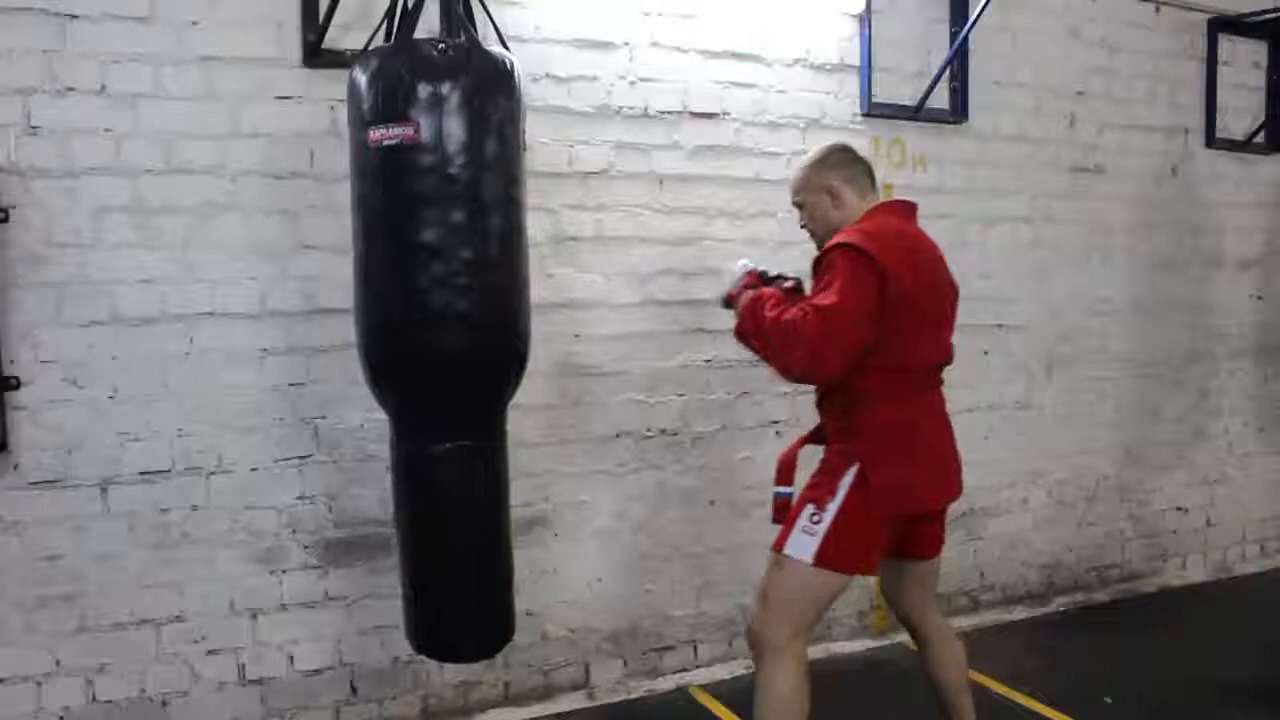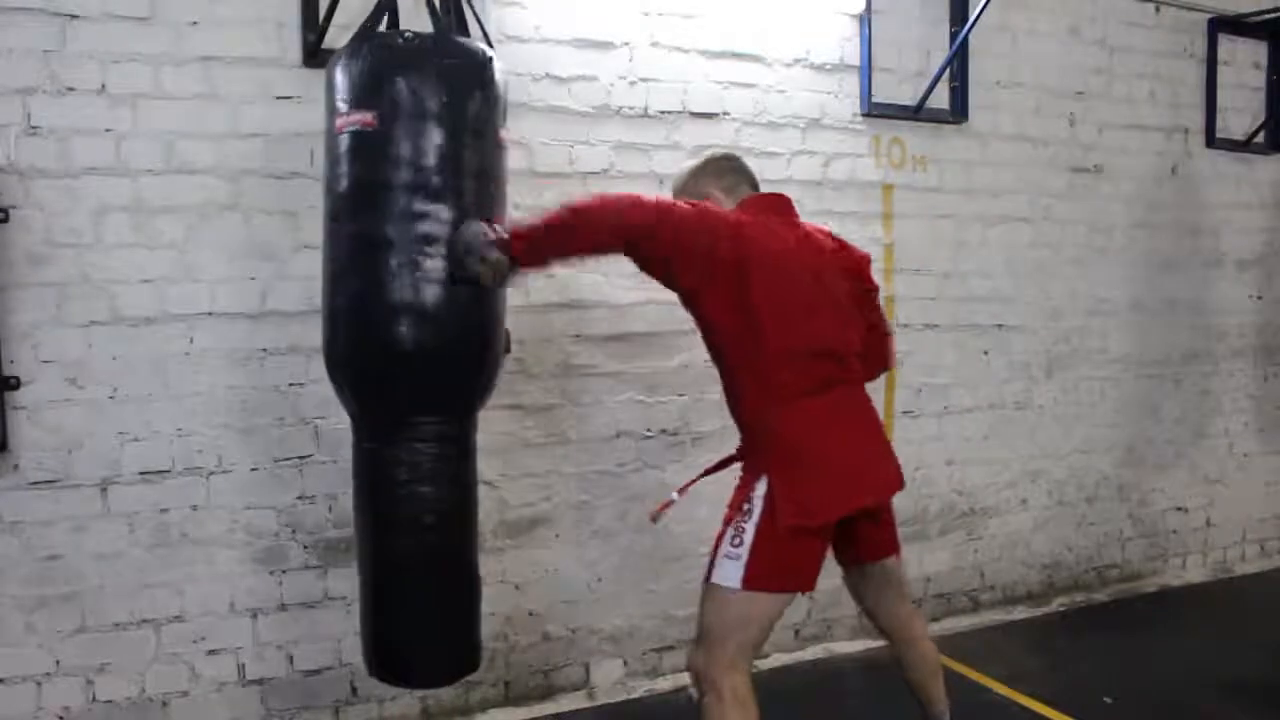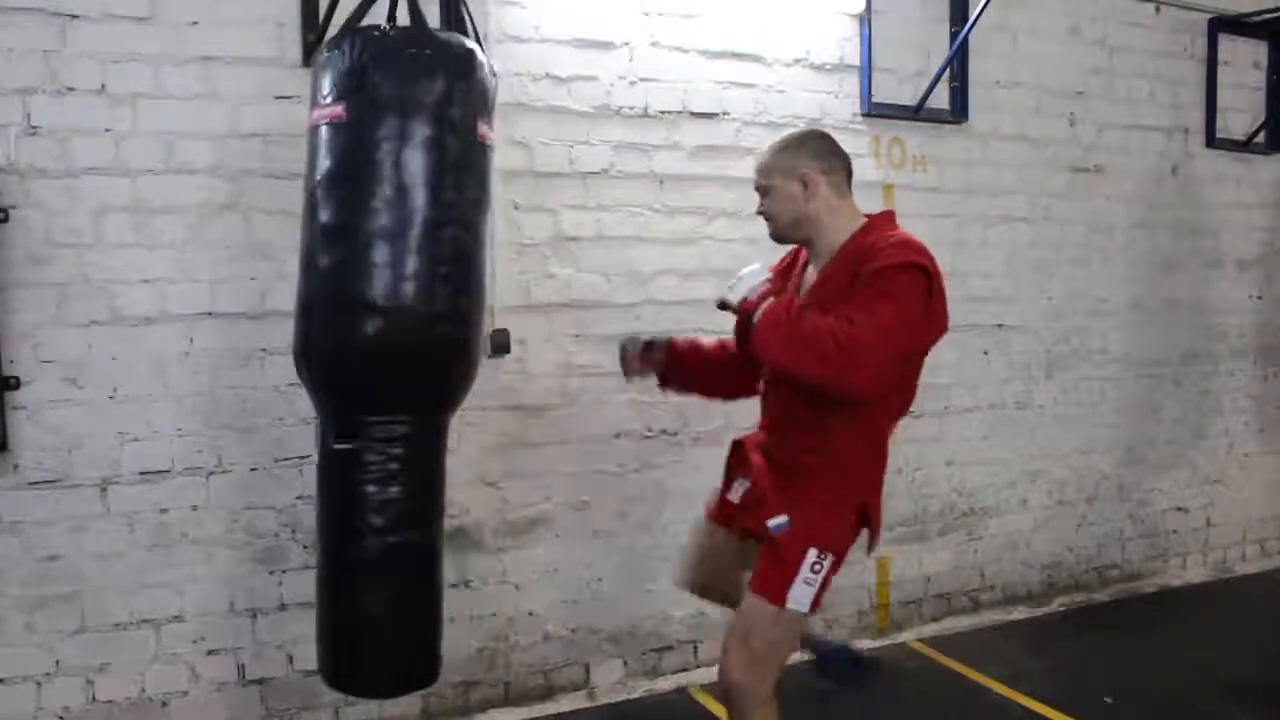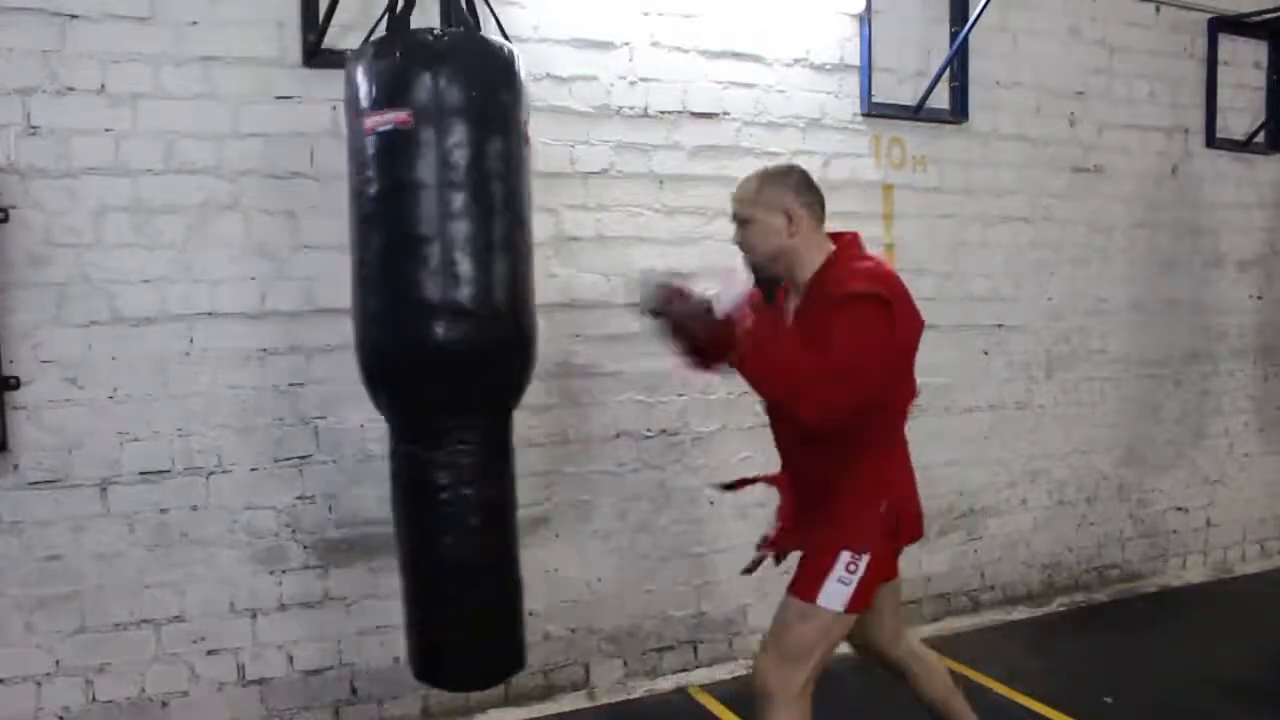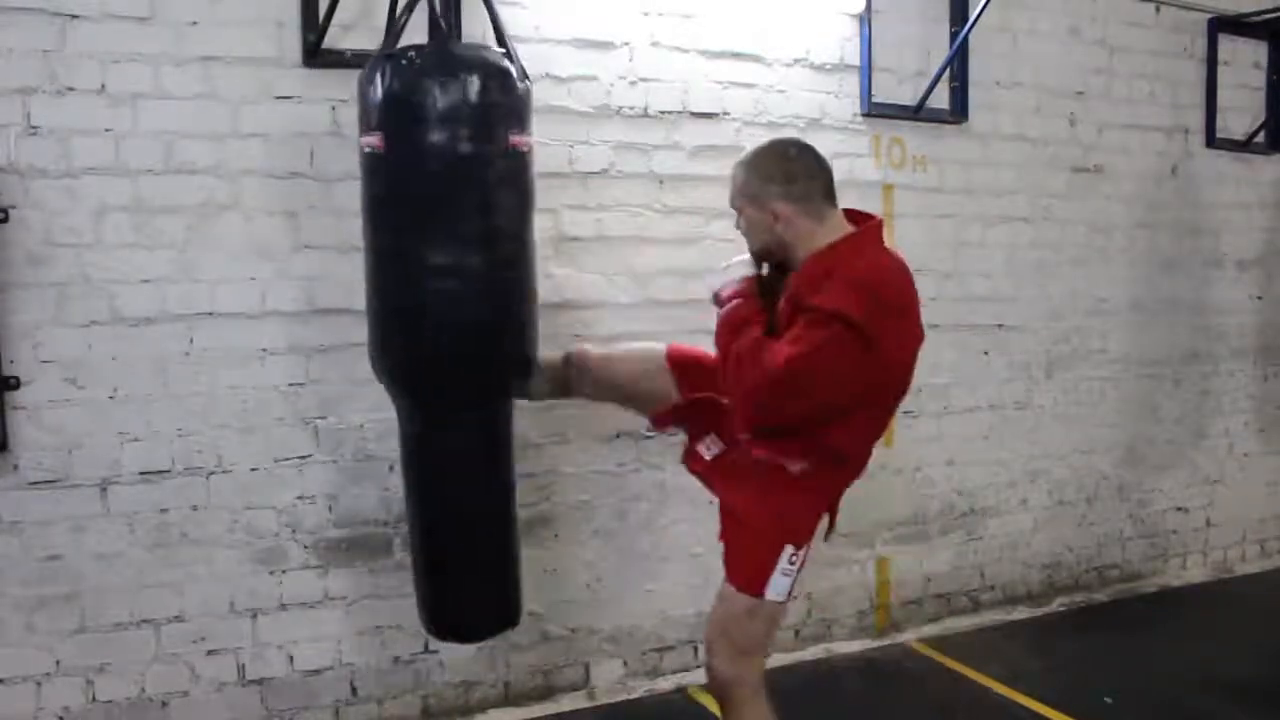
dt=0.7s
person 1, frame 1
left shoulder: (861, 251)
right shoulder: (918, 248)
left elbow: (812, 353)
left wrist: (753, 296)
right wrist: (795, 305)
left hip: (870, 462)
right hip: (917, 457)
left knee: (775, 629)
right knee: (920, 611)
person 1, frame 2
left shoulder: (716, 239)
right shoulder: (835, 252)
left elbow: (612, 218)
right elbow: (876, 354)
left wrist: (509, 246)
left hip: (791, 474)
right hip: (857, 462)
left knee: (717, 669)
right knee: (892, 609)
person 1, frame 3
left shoulder: (898, 267)
right shoulder: (798, 263)
left elbow: (849, 365)
right elbow: (748, 364)
left wrist: (763, 306)
right wrist: (666, 357)
left hip: (821, 487)
right hip: (769, 457)
right knee: (707, 578)
right ankle: (825, 647)
person 1, frame 4
left shoulder: (860, 292)
right shoulder: (781, 286)
left elbow: (817, 403)
right elbow: (717, 341)
left wrist: (747, 338)
right wrist: (691, 320)
left hip: (860, 499)
right hip: (826, 496)
right knee: (882, 640)
person 1, frame 5
left shoulder: (862, 297)
right shoulder: (808, 253)
left elbow: (758, 393)
left wrist: (738, 308)
left hip: (787, 474)
right hip: (746, 423)
left knee: (731, 668)
right knee: (589, 367)
